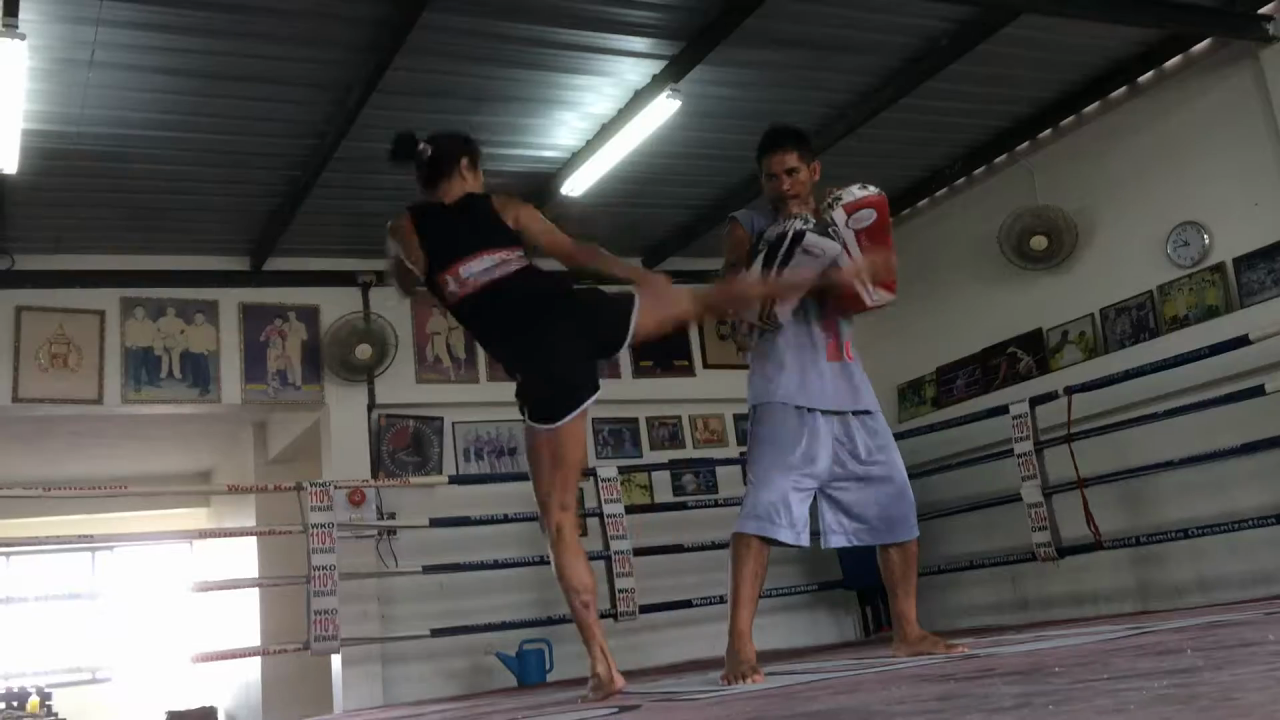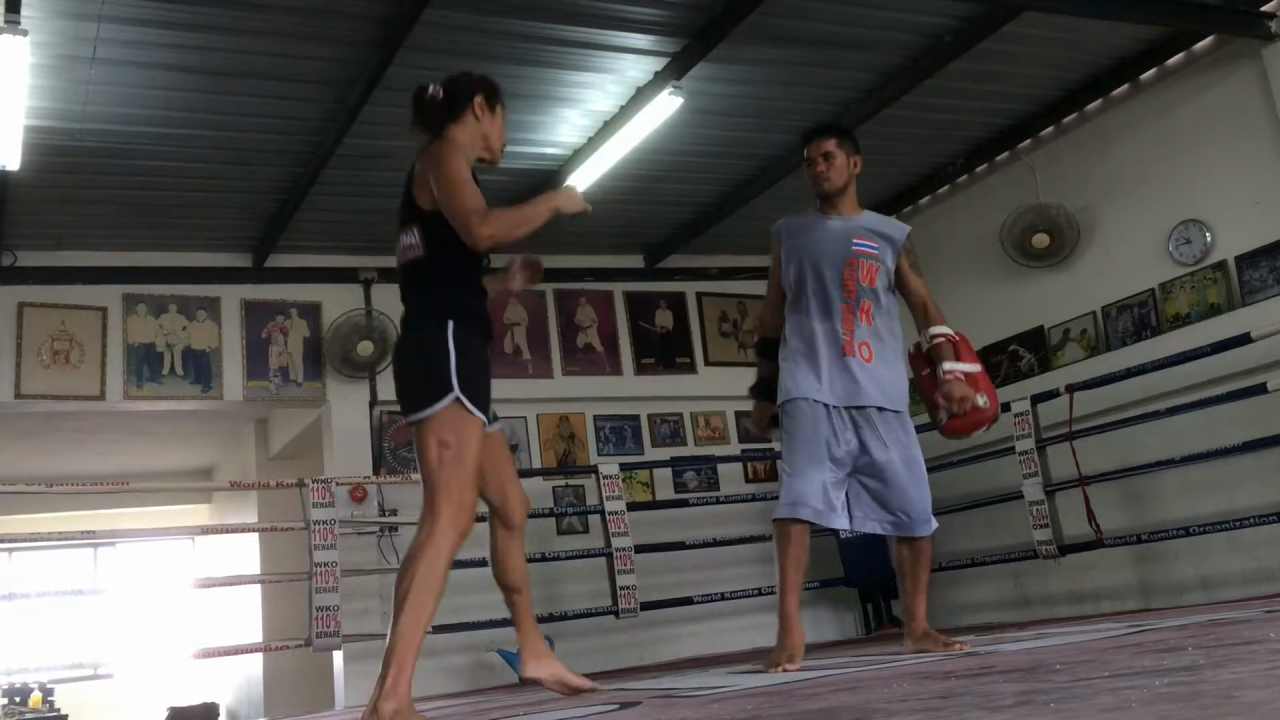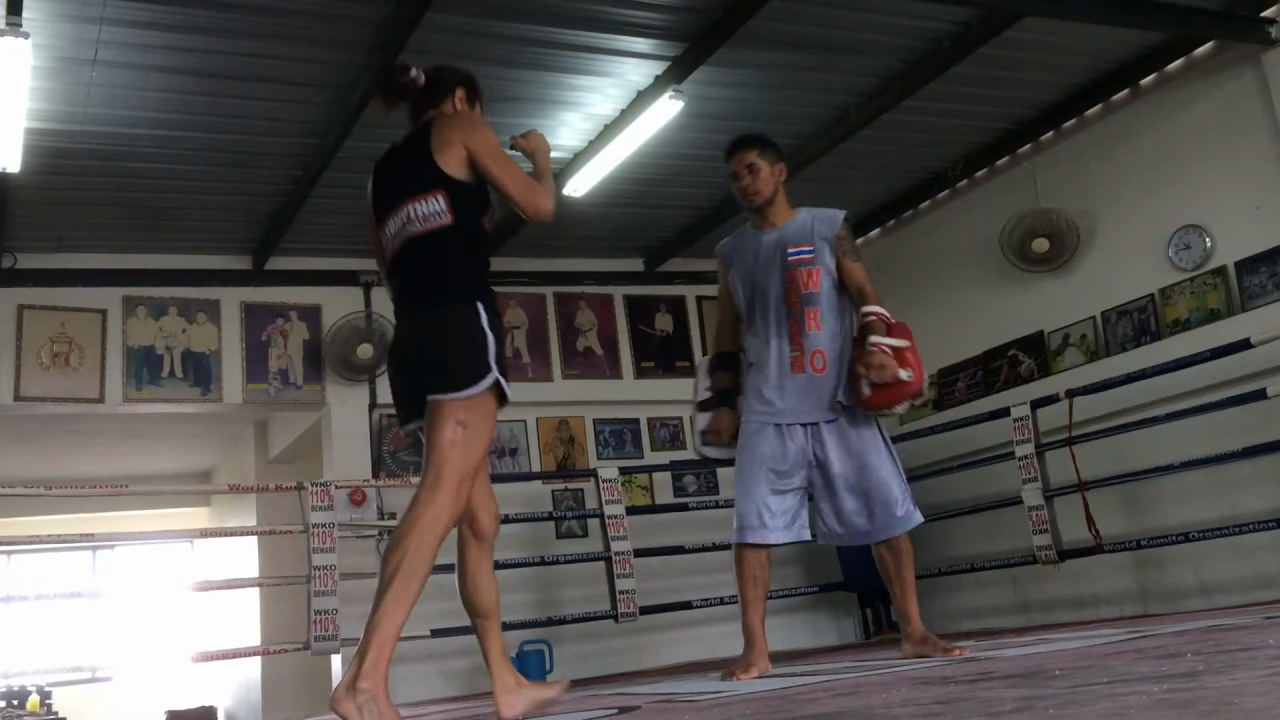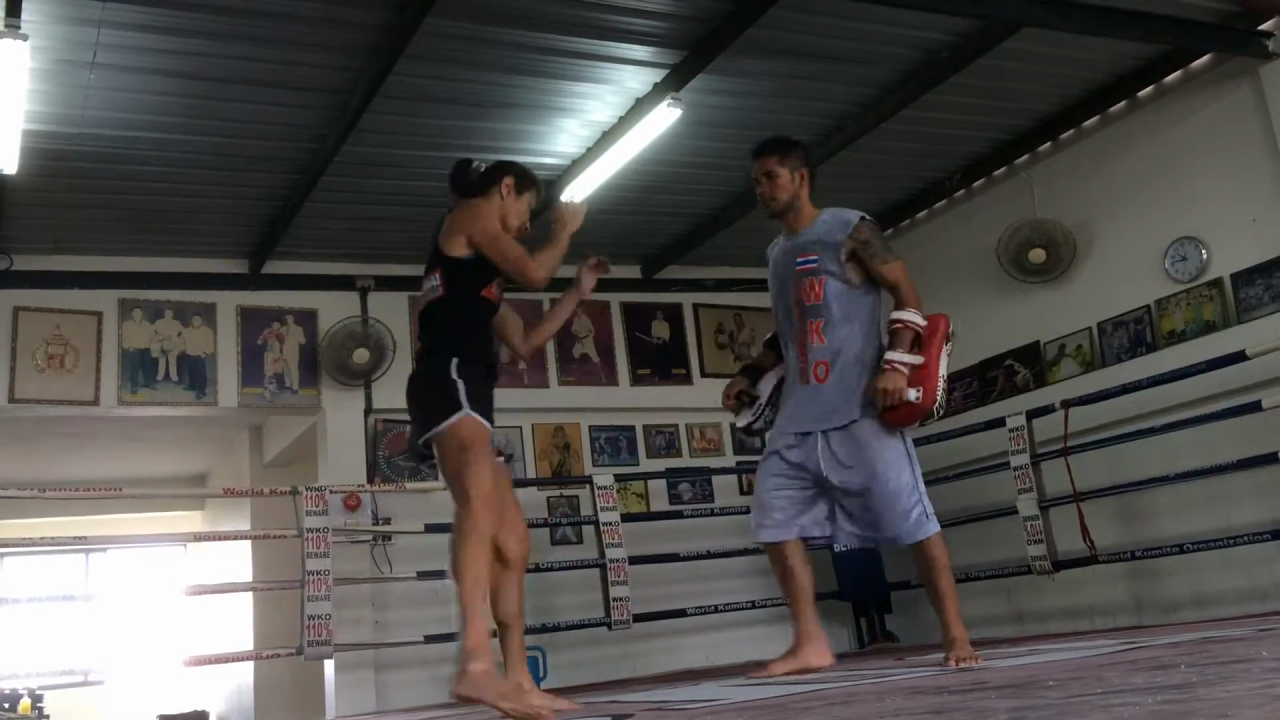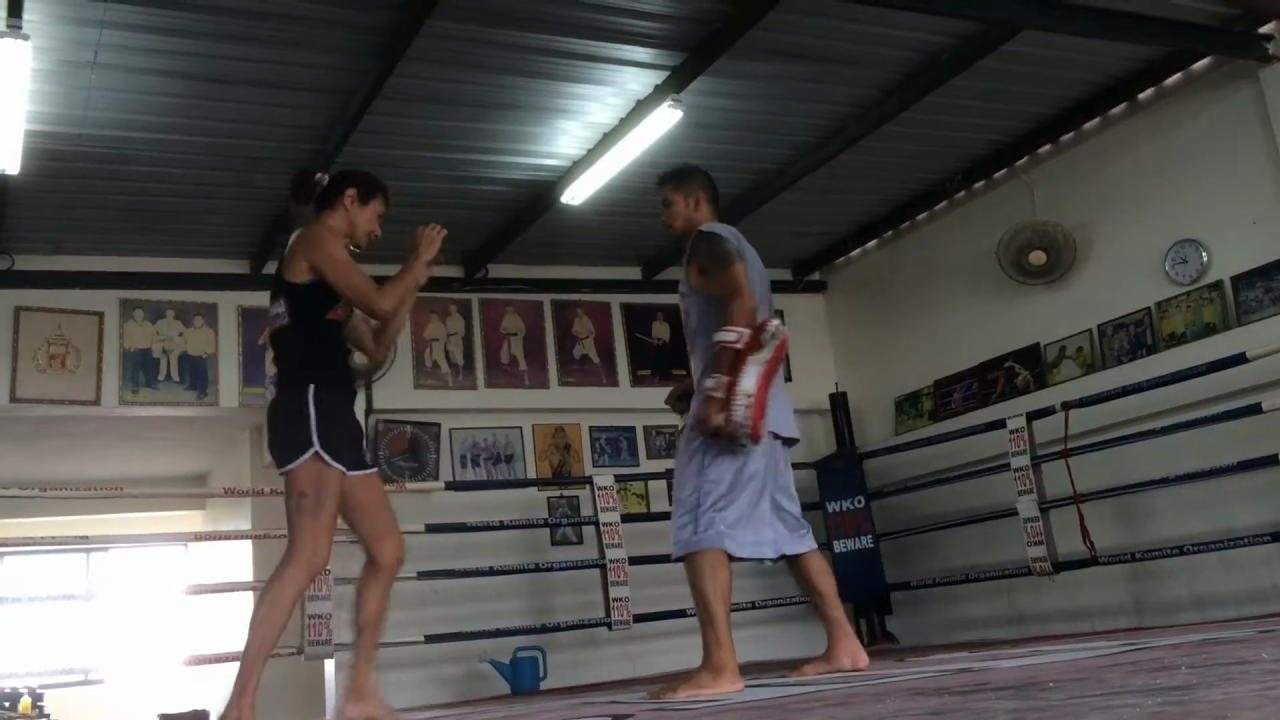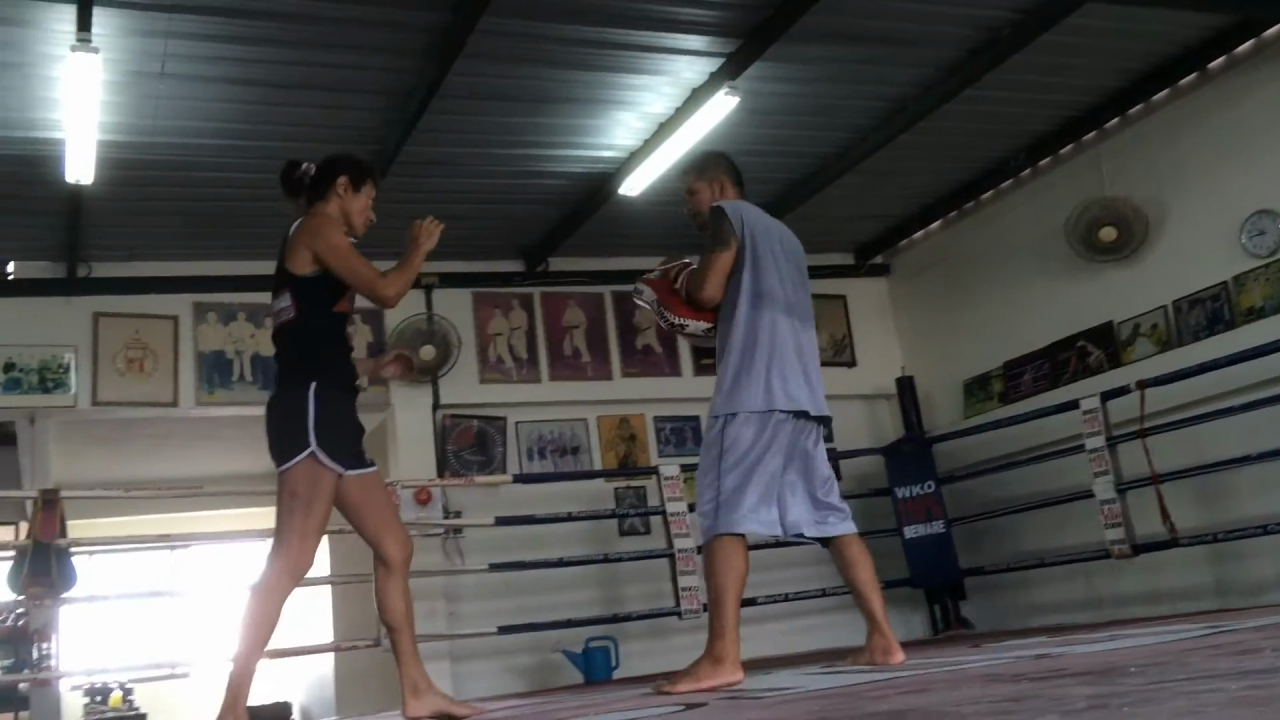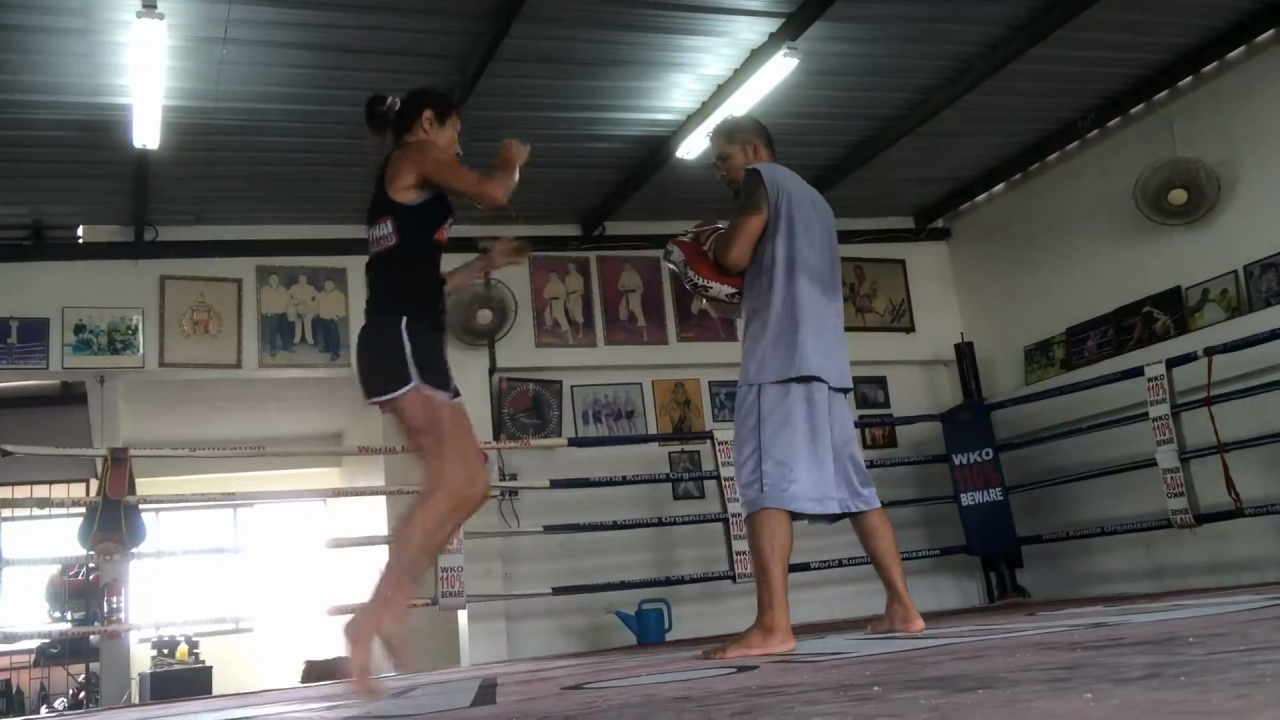
dt=0.7s
person 1, frame 1
left shoulder: (406, 227)
right shoulder: (506, 205)
left elbow: (414, 288)
right elbow: (580, 255)
right wrist: (640, 276)
left hip: (543, 366)
right hip: (579, 316)
left knee: (562, 524)
right knee: (706, 297)
left ankle: (601, 664)
person 1, frame 2
left shoulder: (428, 185)
right shoulder: (443, 155)
right elbow: (482, 231)
left wrist: (501, 282)
right wrist: (555, 202)
left hip: (436, 354)
right hip: (445, 349)
left knee: (511, 509)
right knee: (449, 516)
left ankle: (536, 652)
person 1, frame 3
left shoulder: (382, 172)
right shoulder: (459, 130)
right elbow: (541, 208)
right wrist: (540, 157)
left hip: (410, 345)
right hip: (461, 327)
left knee: (480, 518)
right knee: (442, 499)
person 1, frame 4
left shoulder: (476, 267)
right shoulder: (471, 213)
left elbow: (522, 342)
right elbow: (533, 273)
left wrist: (578, 291)
right wrist: (564, 229)
left hip: (458, 390)
right hip: (451, 381)
left knee: (509, 546)
right knee: (482, 505)
right ankle: (475, 663)
person 1, frame 5
left shoulder: (332, 282)
right shoulder: (314, 241)
left elbow: (375, 344)
right elbow: (380, 304)
left wrist: (411, 279)
right wrist: (419, 258)
left hip: (334, 417)
right hip: (308, 410)
left knee: (387, 549)
right knee: (309, 555)
person 1, frame 6
left shoulder: (319, 258)
right shoulder: (315, 228)
right elbow: (386, 291)
left wrist: (372, 366)
right wrist: (419, 249)
left hip: (330, 414)
right hip: (311, 410)
left knee: (394, 549)
right knee: (291, 560)
person 1, frame 7
left shoulder: (407, 190)
right shoulder: (412, 154)
right elbow: (493, 191)
left wrist: (488, 260)
right wrist: (512, 161)
left hip: (409, 346)
right hip: (402, 342)
left knee: (463, 485)
right knee: (462, 481)
left ankle: (387, 613)
right ankle: (377, 612)
person 2, frame 1
right shoulder: (749, 224)
left hip: (850, 391)
right hip: (786, 392)
left knee: (893, 503)
right knee: (765, 504)
left ankle: (907, 630)
right ankle: (739, 645)
person 2, frame 2
left shoulder: (891, 234)
right shoulder: (788, 233)
left elbow: (925, 308)
right elbow: (772, 314)
left wrist: (949, 371)
right wrist: (763, 391)
left hip: (880, 394)
right hip: (810, 388)
left knee: (913, 507)
right knee: (800, 497)
left ankle: (918, 627)
right ankle: (790, 632)
person 2, frame 3
left shoulder: (829, 227)
right shoulder: (731, 251)
left elbow: (864, 295)
right elbow: (728, 336)
left wrist: (876, 346)
right wrist: (721, 403)
left hip: (840, 400)
right hip: (769, 407)
left knee: (887, 512)
right knee: (754, 521)
left ankle: (914, 631)
right ankle: (756, 647)
person 2, frame 4
left shoulder: (849, 229)
right shoulder: (777, 252)
left elbow: (907, 293)
left wrist: (895, 363)
right wrist: (750, 374)
left hip: (859, 407)
right hip: (797, 415)
left knee: (908, 515)
right knee: (775, 518)
left ankle: (956, 635)
right ankle: (810, 642)
person 2, frame 5
left shoulder: (710, 240)
right shoulder: (731, 249)
left elbow: (742, 306)
left wrist: (714, 390)
right wrist: (692, 383)
left hip: (731, 411)
right hip: (763, 412)
left knee: (702, 527)
right knee: (786, 529)
left ankle: (719, 665)
right ankle: (843, 643)
person 2, frame 6
left shoulder: (728, 216)
right shoulder: (783, 234)
left elbow: (708, 292)
left wrist: (686, 279)
right wrist: (694, 311)
left hip: (751, 390)
right hip: (800, 390)
left knee: (724, 514)
right knee: (827, 514)
left ankle: (722, 653)
right ankle: (882, 638)
person 2, frame 7
left shoulder: (764, 179)
right shoulder: (813, 200)
left elbow: (735, 255)
left wrist: (713, 241)
right wrist: (721, 274)
left hip: (779, 356)
right hip: (825, 360)
left knee: (766, 484)
right knee: (851, 486)
left ankle: (773, 624)
right ankle: (902, 607)
